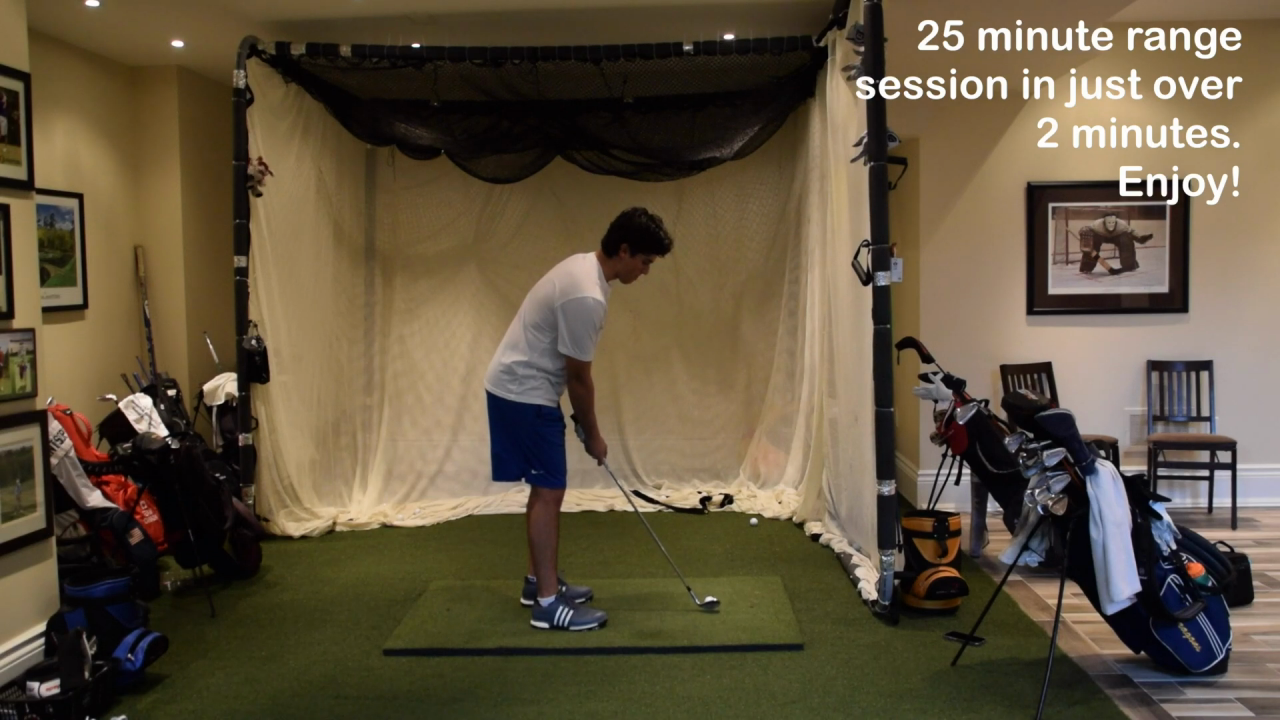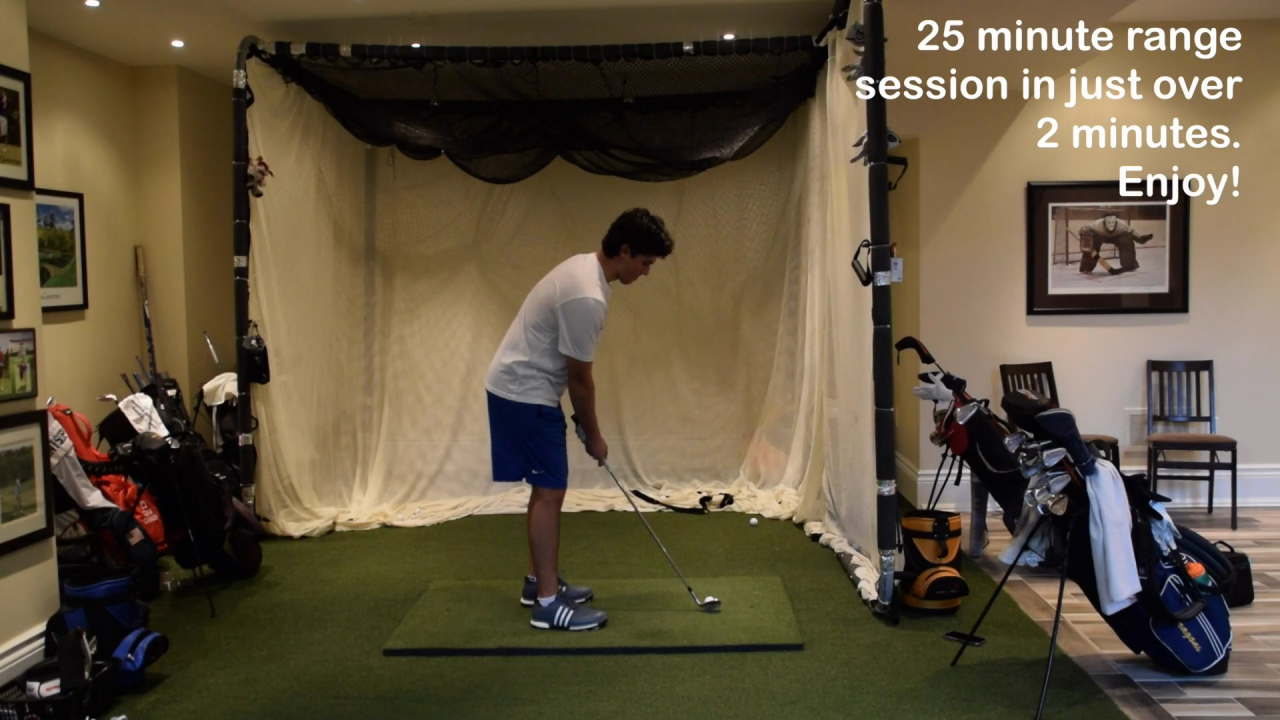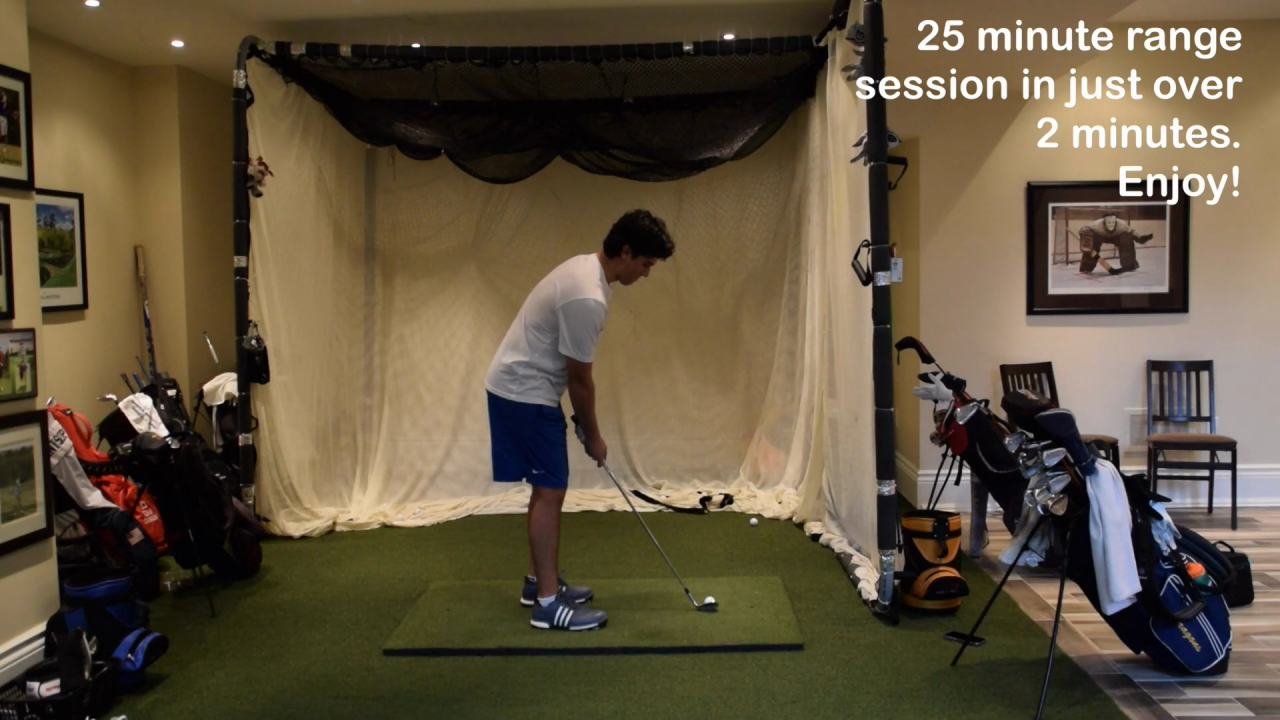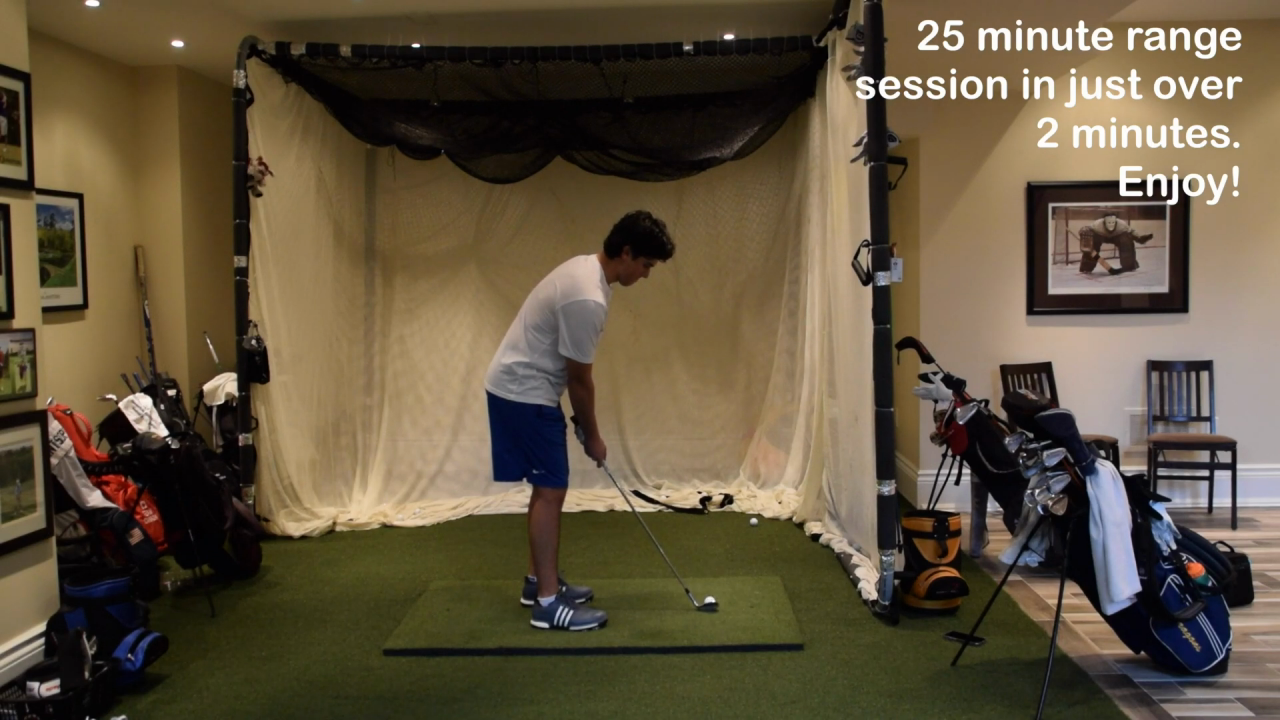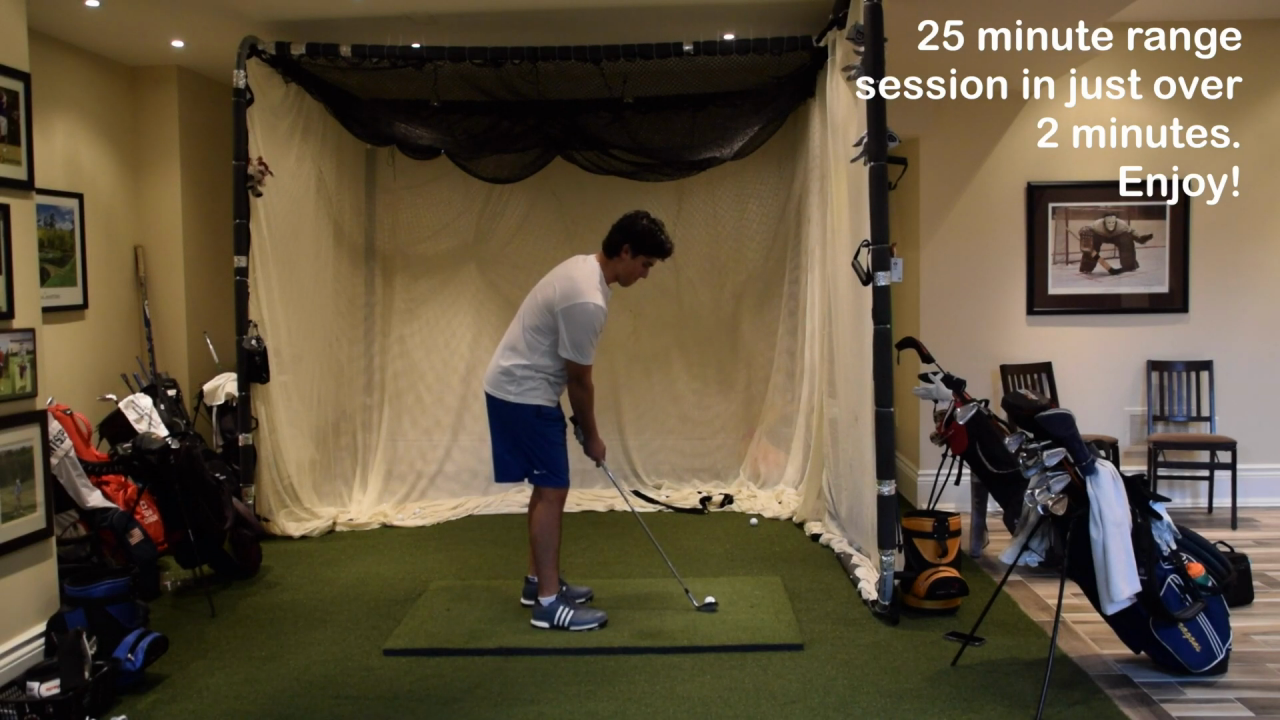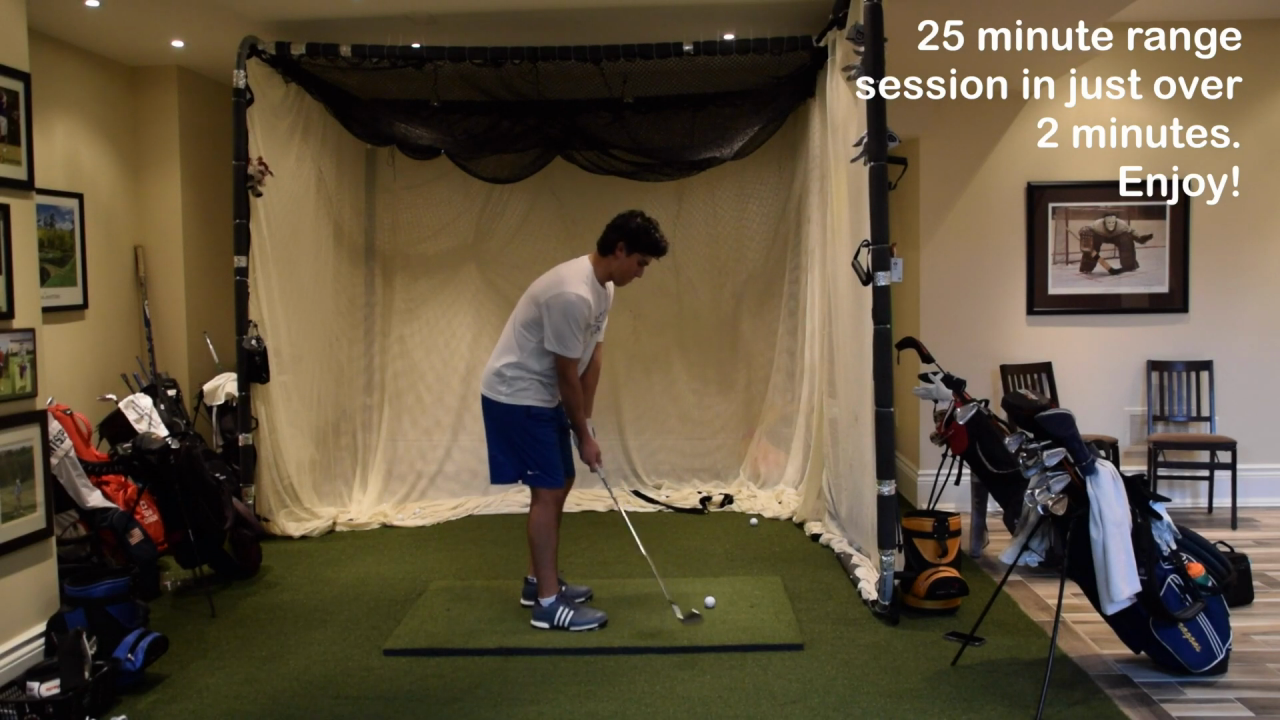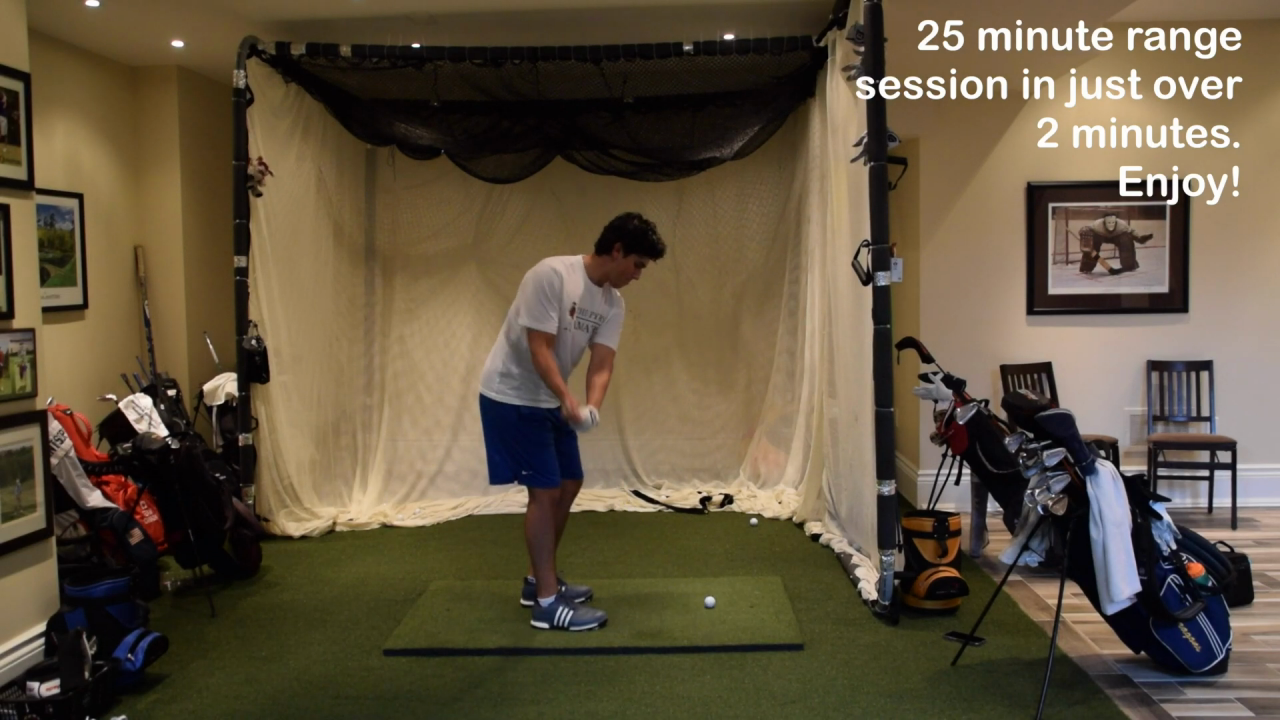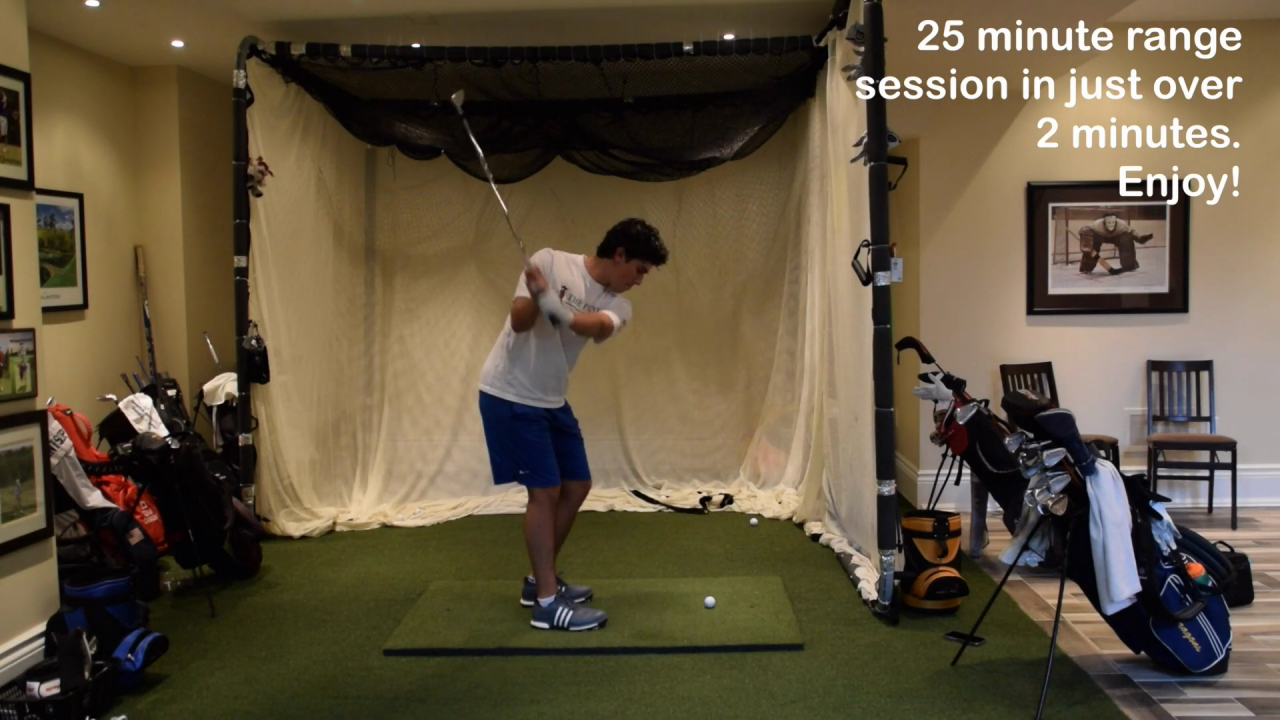
dt=0.2s
person 1, frame 1
left shoulder: (584, 266)
right shoulder: (587, 297)
right elbow: (578, 376)
left wrist: (584, 424)
right wrist: (592, 434)
left hip: (522, 387)
right hip: (524, 393)
left knee: (545, 488)
right knee: (549, 491)
left ankle: (539, 580)
right ankle: (548, 601)
person 1, frame 2
left shoulder: (585, 266)
right shoulder: (587, 298)
right elbow: (579, 377)
left wrist: (585, 425)
right wrist: (594, 435)
left hip: (524, 387)
right hip: (524, 393)
left knee: (546, 488)
right knee: (550, 492)
left ankle: (539, 579)
right ankle: (548, 602)
person 1, frame 3
left shoulder: (586, 267)
right shoulder: (588, 298)
right elbow: (579, 377)
left wrist: (585, 425)
right wrist: (593, 435)
left hip: (525, 387)
right hip: (525, 393)
left knee: (547, 488)
right knee: (550, 491)
left ankle: (538, 579)
right ankle: (548, 602)
person 1, frame 4
left shoulder: (585, 267)
right shoulder: (588, 300)
right elbow: (579, 378)
left wrist: (583, 424)
right wrist: (592, 435)
left hip: (525, 387)
right hip: (523, 392)
left knee: (547, 487)
right knee: (551, 490)
left ankle: (538, 579)
right ankle: (547, 602)
person 1, frame 5
left shoulder: (586, 268)
right shoulder: (587, 301)
right elbow: (578, 379)
left wrist: (586, 424)
right wrist: (591, 434)
left hip: (531, 390)
right hip: (522, 393)
left knee: (548, 487)
right knee: (552, 490)
left ankle: (539, 578)
right ankle: (548, 602)
person 1, frame 6
left shoulder: (604, 290)
right shoulder: (571, 293)
left elbow: (590, 358)
right elbow: (566, 373)
left wrist: (585, 424)
right wrist: (584, 434)
left hip: (543, 397)
right hip: (516, 395)
left knee: (557, 486)
right knee: (548, 490)
left ankle: (538, 579)
right ankle: (548, 603)
person 1, frame 7
left shoulder: (613, 305)
right shoulder: (553, 274)
left elbow: (603, 364)
right elbow: (539, 348)
left wrist: (590, 407)
right wrist: (568, 400)
left hip: (548, 401)
right hip: (511, 396)
left knee: (568, 485)
right knee: (545, 491)
left ankle: (540, 579)
right ankle: (548, 602)
person 1, frame 8
left shoulder: (619, 306)
right shoulder: (553, 261)
left elbow: (598, 325)
right elbow: (520, 319)
left wrist: (563, 314)
right wrist: (536, 294)
left hip: (551, 400)
right hip: (509, 395)
left knee: (576, 486)
right knee: (545, 491)
left ankle: (540, 578)
right ankle: (547, 602)
